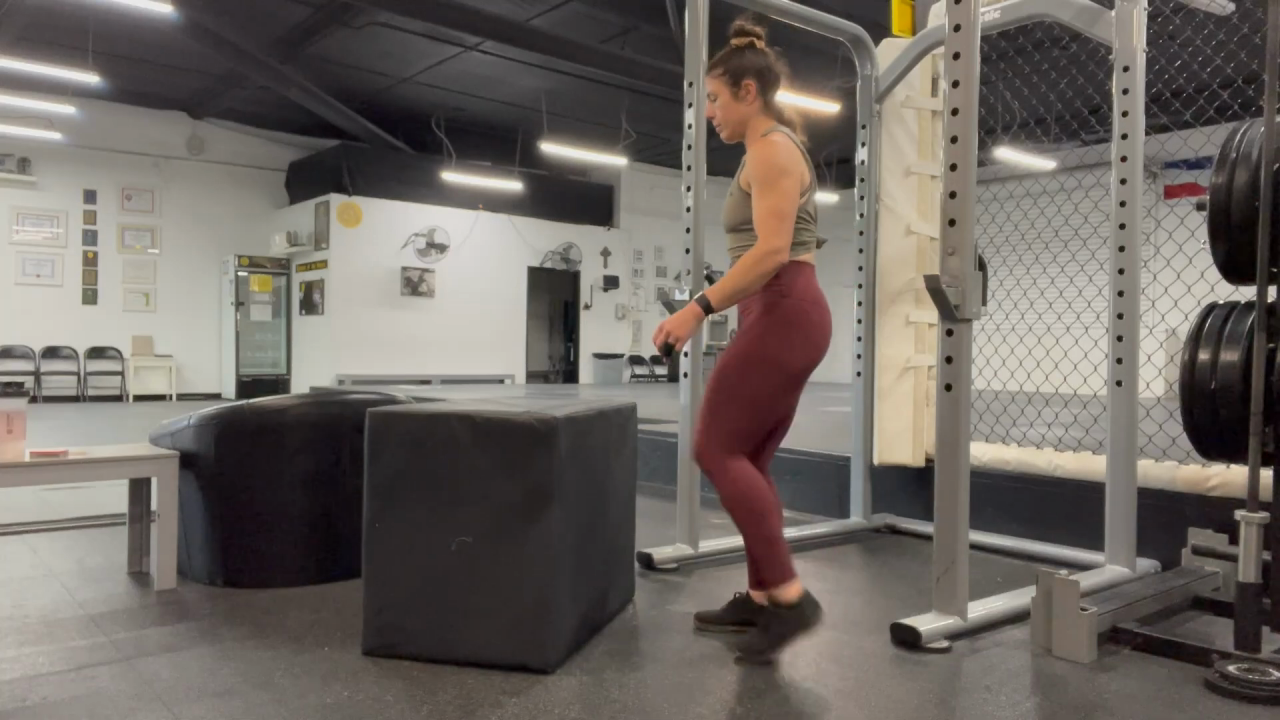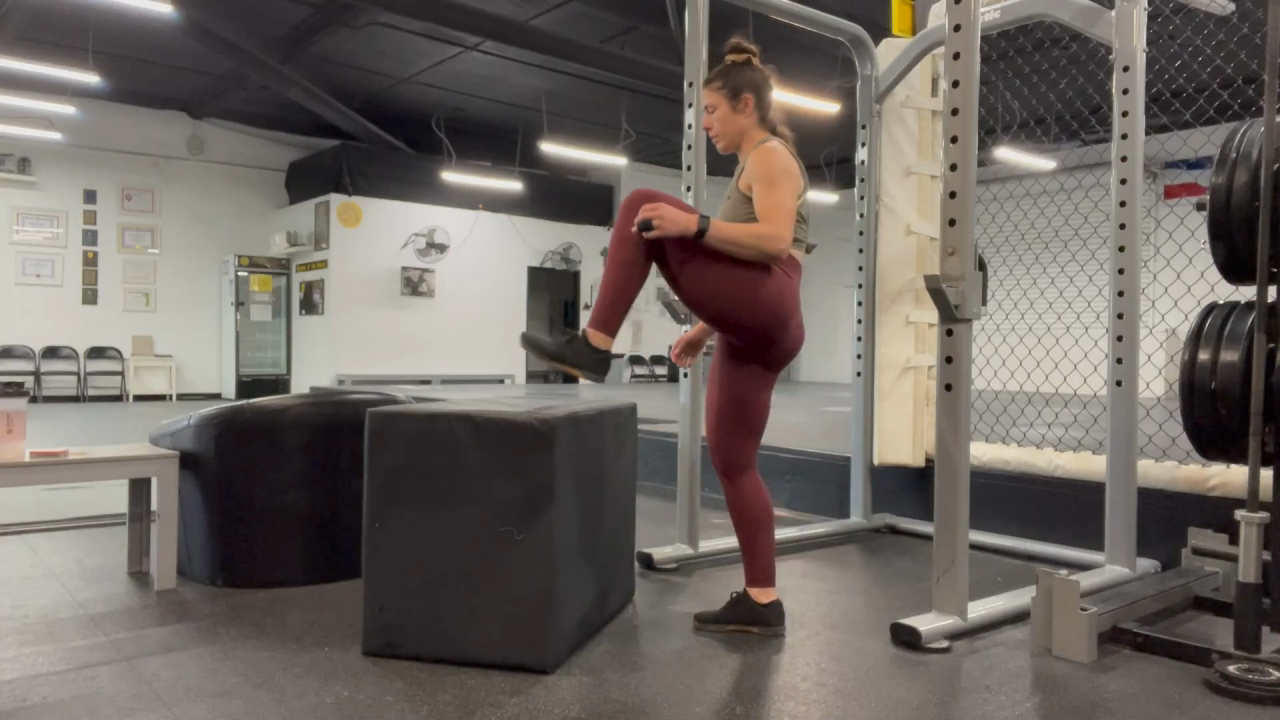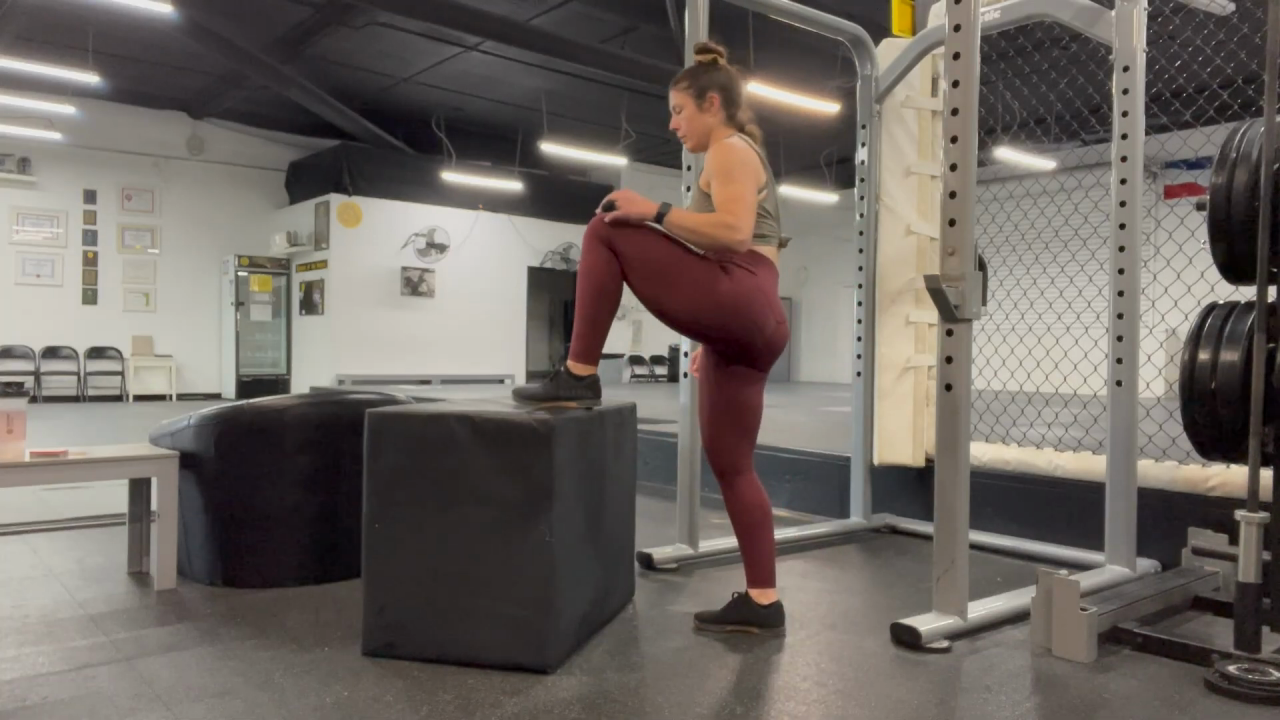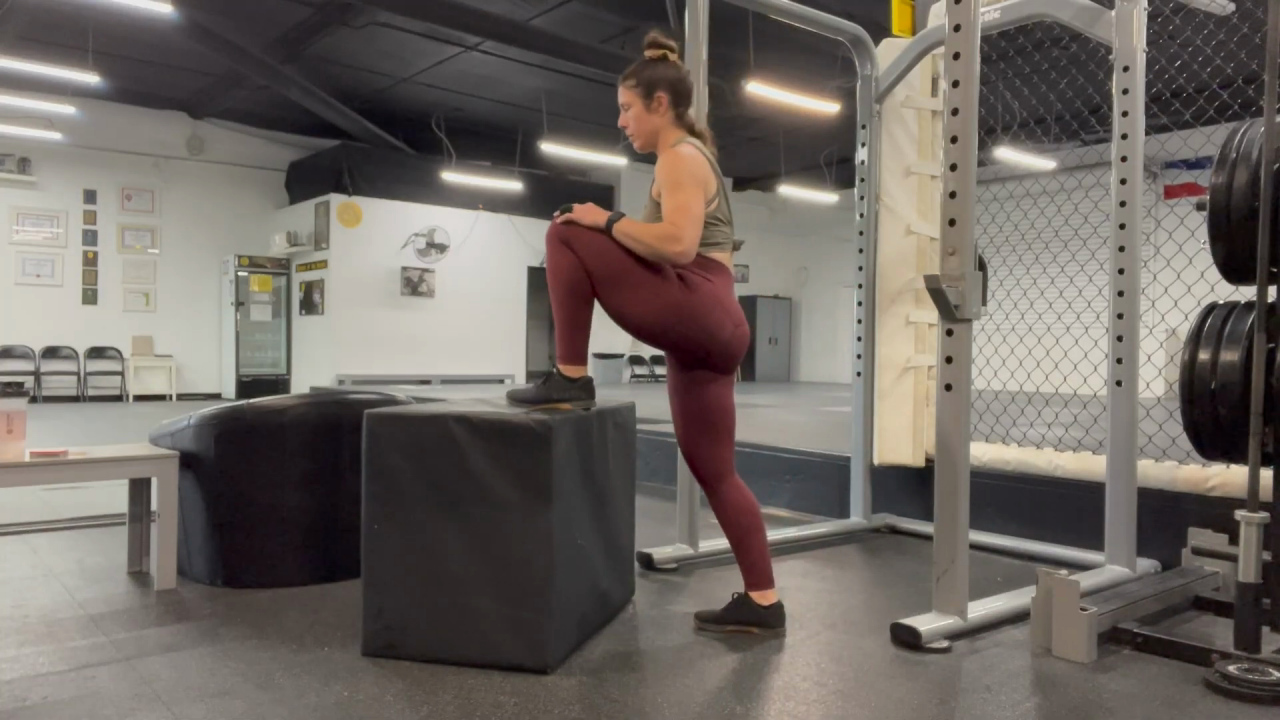
dt=0.5s
person 1, frame 1
left shoulder: (771, 150)
right shoulder: (770, 152)
left elbow: (771, 252)
left wrist: (698, 310)
left hip: (784, 317)
right hip: (781, 321)
left knee: (721, 456)
right knee: (739, 459)
left ankle: (792, 598)
right ankle: (762, 601)
person 1, frame 2
left shoulder: (770, 156)
right shoulder: (756, 163)
left elbow: (776, 242)
left wrist: (693, 226)
right wrist: (703, 329)
left hip: (765, 310)
right hip: (760, 328)
left knee: (642, 208)
right knee: (733, 463)
left ankle: (592, 346)
right ankle: (762, 601)
person 1, frame 3
left shoulder: (730, 151)
right shoulder: (740, 157)
left elbow: (734, 234)
left wrist: (657, 212)
right wrist: (708, 337)
left hip: (736, 308)
right hip: (753, 327)
left knee: (607, 232)
right knee: (731, 466)
left ankle: (580, 376)
right ankle: (762, 603)
person 1, frame 4
left shoulder: (680, 157)
right shoulder: (692, 157)
left elbow: (679, 245)
left wrist: (608, 222)
right wrist: (608, 254)
left hip: (694, 315)
right hip: (714, 328)
left knee: (567, 235)
right knee: (713, 471)
left ankle: (570, 378)
right ankle: (761, 601)
